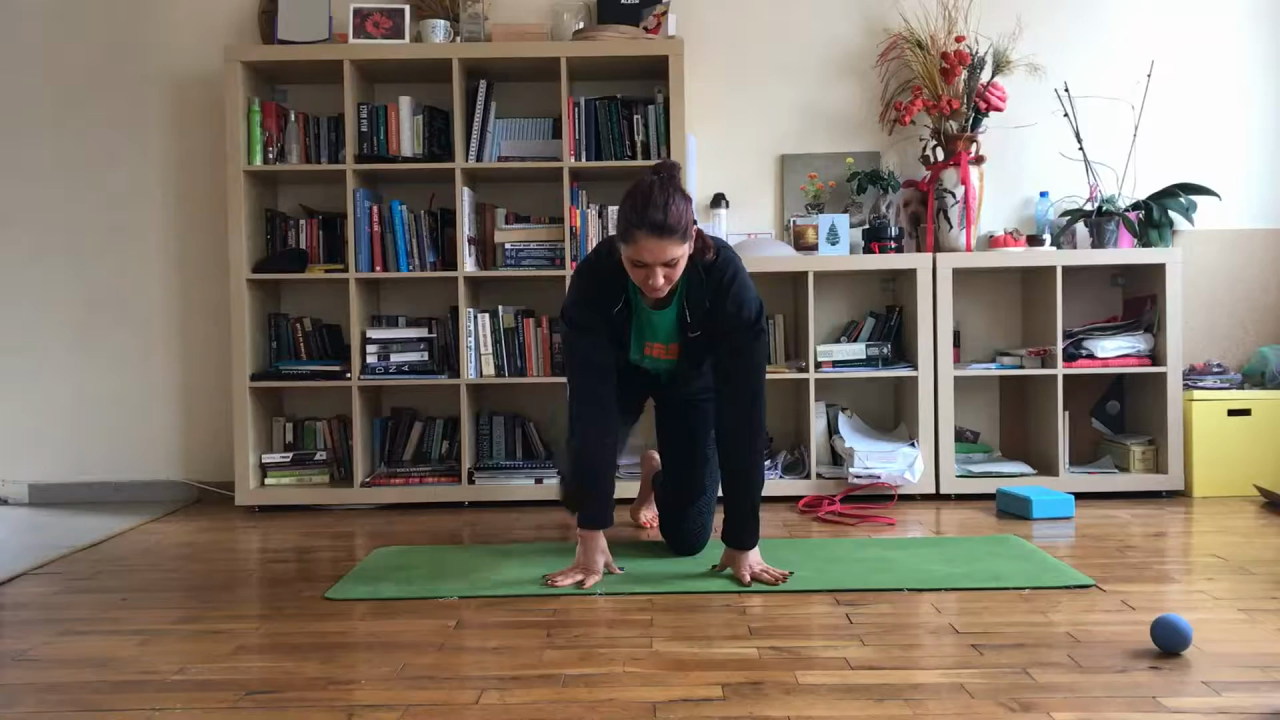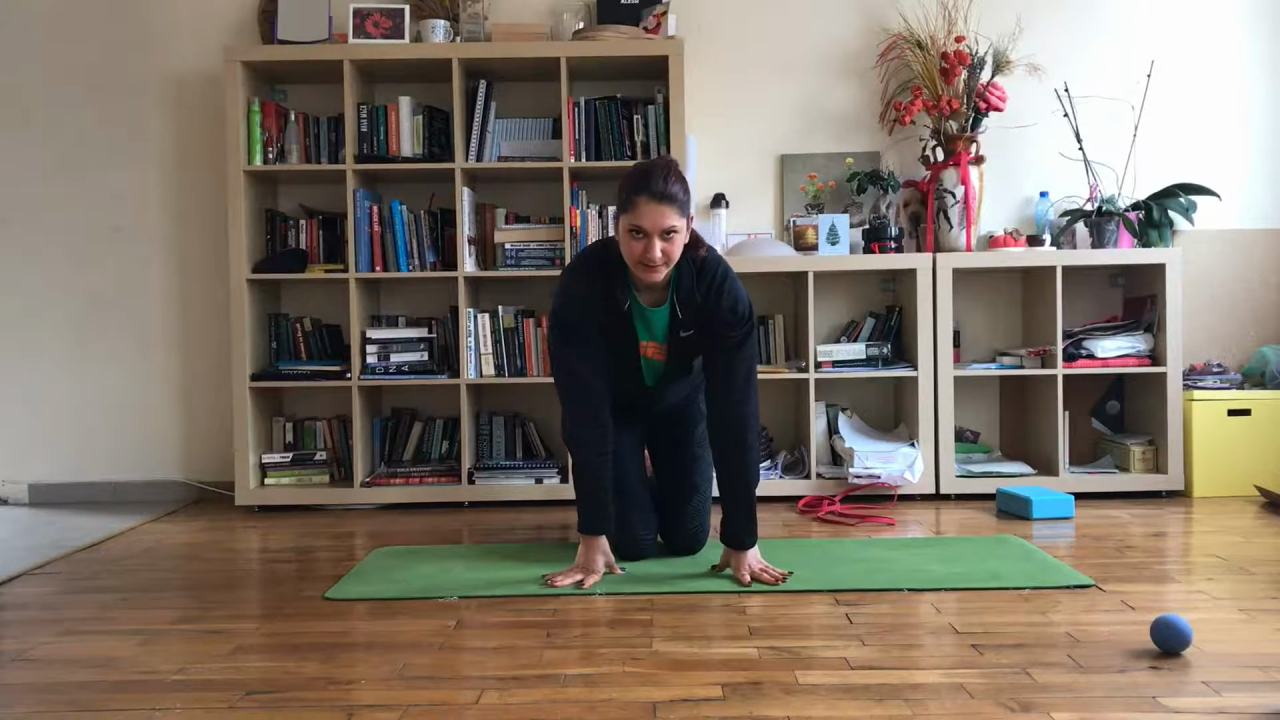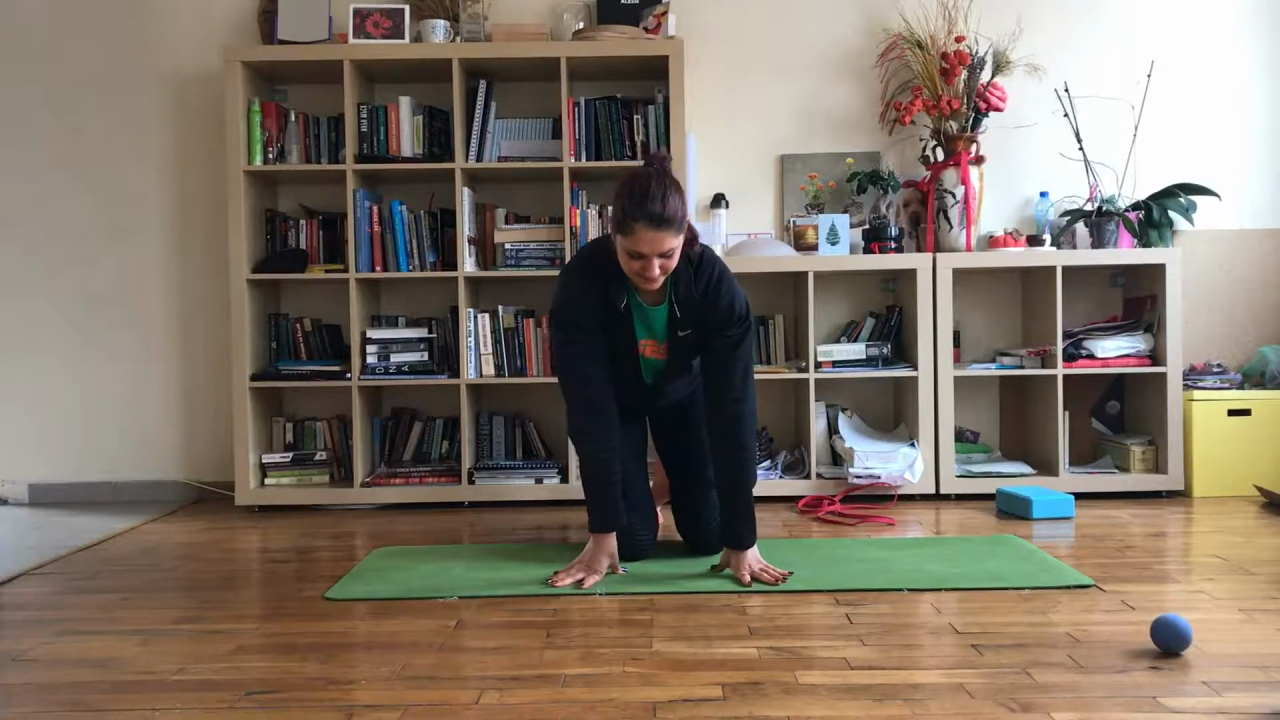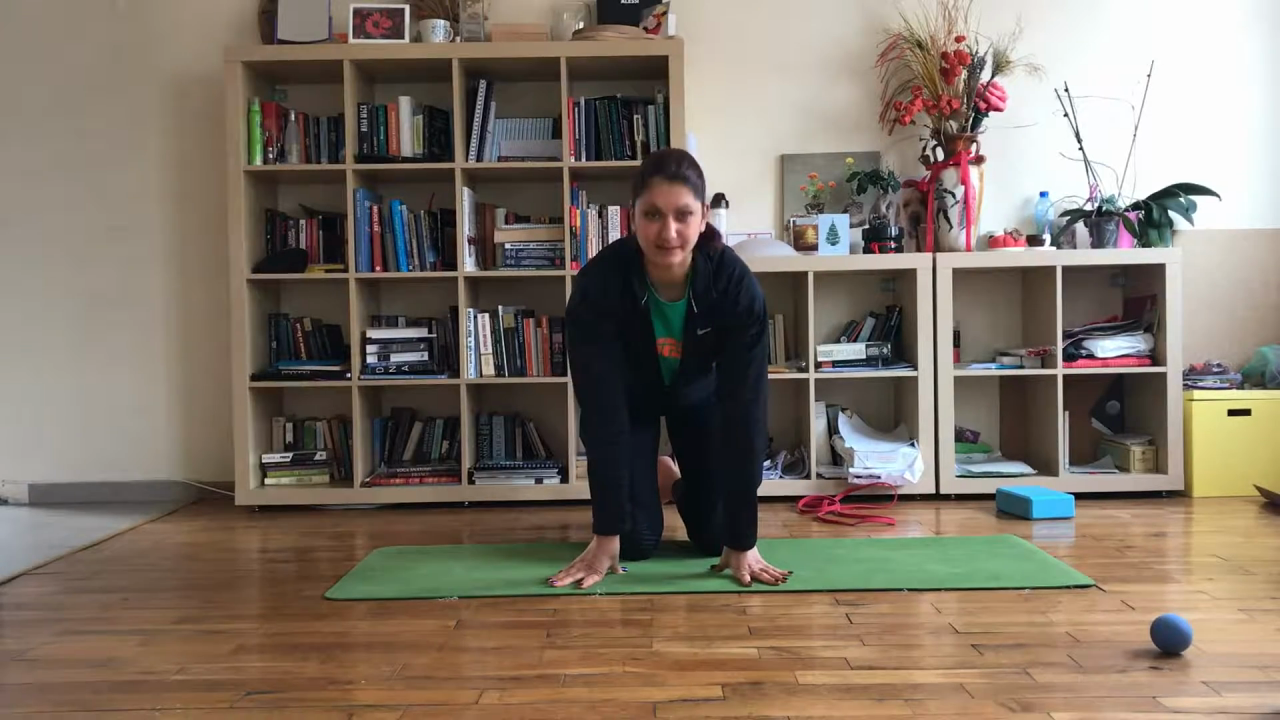
dt=0.7s
person 1, frame 1
left shoulder: (726, 277)
right shoulder: (595, 276)
left elbow: (742, 407)
right elbow: (591, 400)
left wrist: (743, 542)
right wrist: (592, 537)
left hip: (694, 378)
right hip: (622, 369)
left knee: (687, 536)
right knee: (575, 496)
left ankle: (660, 475)
person 1, frame 2
left shoulder: (717, 283)
right shoulder: (582, 283)
left elbow: (735, 407)
right elbow: (584, 410)
left wrist: (742, 539)
right wrist: (592, 537)
left hip: (679, 397)
right hip: (612, 402)
left knee: (687, 538)
right knee: (634, 541)
left ankle: (660, 480)
right ankle: (635, 482)
person 1, frame 3
left shoulder: (713, 281)
right shoulder: (582, 282)
left elbow: (731, 404)
right elbow: (590, 409)
left wrist: (741, 539)
right wrist: (602, 533)
left hip: (683, 390)
right hip: (616, 396)
left knee: (707, 535)
right knee: (633, 540)
left ankle: (675, 484)
right ankle: (640, 492)
person 1, frame 4
left shoulder: (734, 283)
right shoulder: (599, 282)
left elbow: (744, 407)
right elbow: (602, 409)
left wrist: (741, 540)
right wrist: (605, 534)
left hip: (699, 394)
right hip: (631, 397)
left knee: (714, 536)
right knee: (637, 541)
left ankle: (679, 483)
right ankle: (654, 479)
